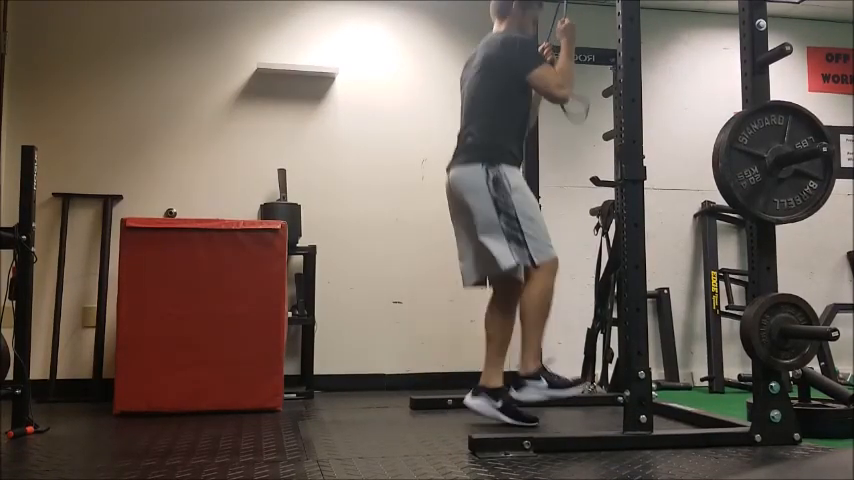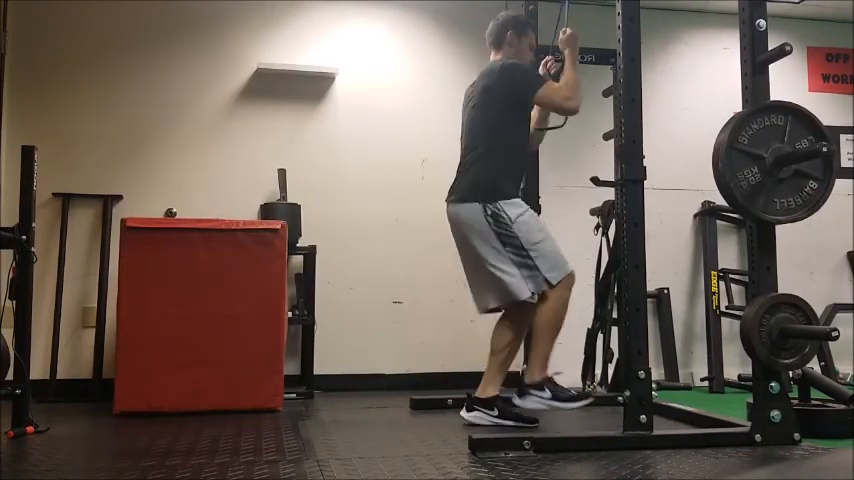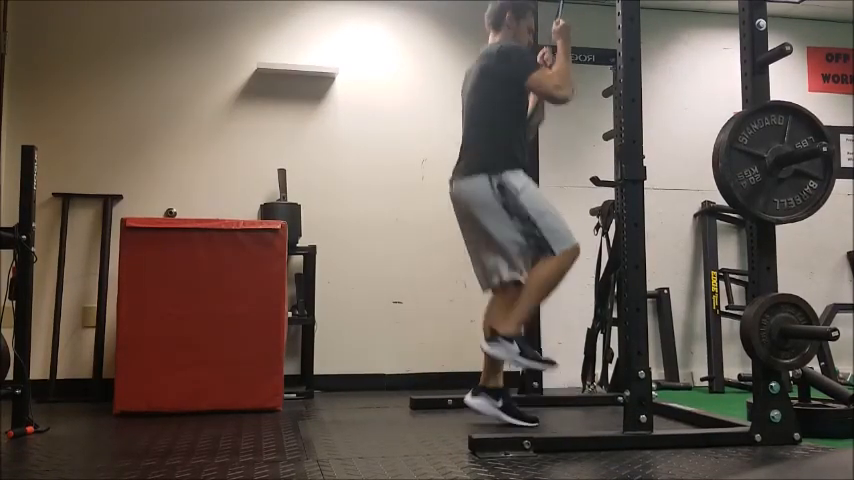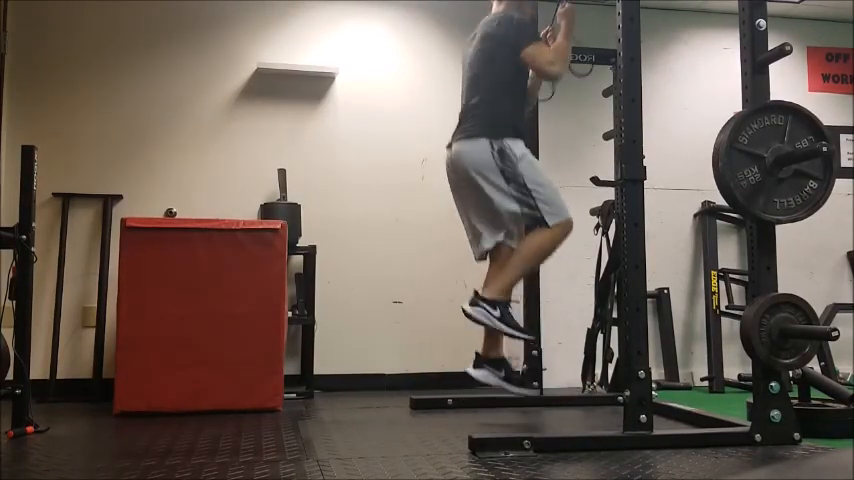
dt=0.1s
person 1, frame 1
left shoulder: (479, 56)
right shoulder: (513, 50)
right elbow: (560, 91)
left wrist: (537, 69)
right wrist: (566, 45)
left hip: (468, 173)
right hip: (489, 172)
left knee: (513, 281)
right knee: (539, 267)
left ankle: (489, 389)
right ankle: (530, 373)
person 1, frame 2
left shoulder: (481, 85)
right shoulder: (513, 72)
left elbow: (524, 142)
right elbow: (570, 103)
left wrist: (541, 101)
right wrist: (571, 55)
left hip: (469, 203)
right hip: (492, 202)
left knee: (521, 302)
right knee: (558, 280)
left ankle: (486, 399)
right ankle: (536, 382)
person 1, frame 3
left shoulder: (481, 68)
right shoulder: (509, 55)
left elbow: (522, 127)
right elbow: (562, 92)
left wrist: (538, 85)
right wrist: (563, 47)
left hip: (470, 182)
right hip: (494, 176)
left knee: (512, 282)
right knee: (563, 249)
left ankle: (488, 388)
right ankle: (505, 332)
person 1, frame 4
left shoulder: (485, 36)
left elbow: (520, 101)
right elbow: (553, 68)
left wrist: (538, 53)
left hip: (467, 149)
right hip: (491, 146)
left knee: (506, 248)
right knee: (556, 223)
left ankle: (490, 359)
right ankle: (490, 299)
